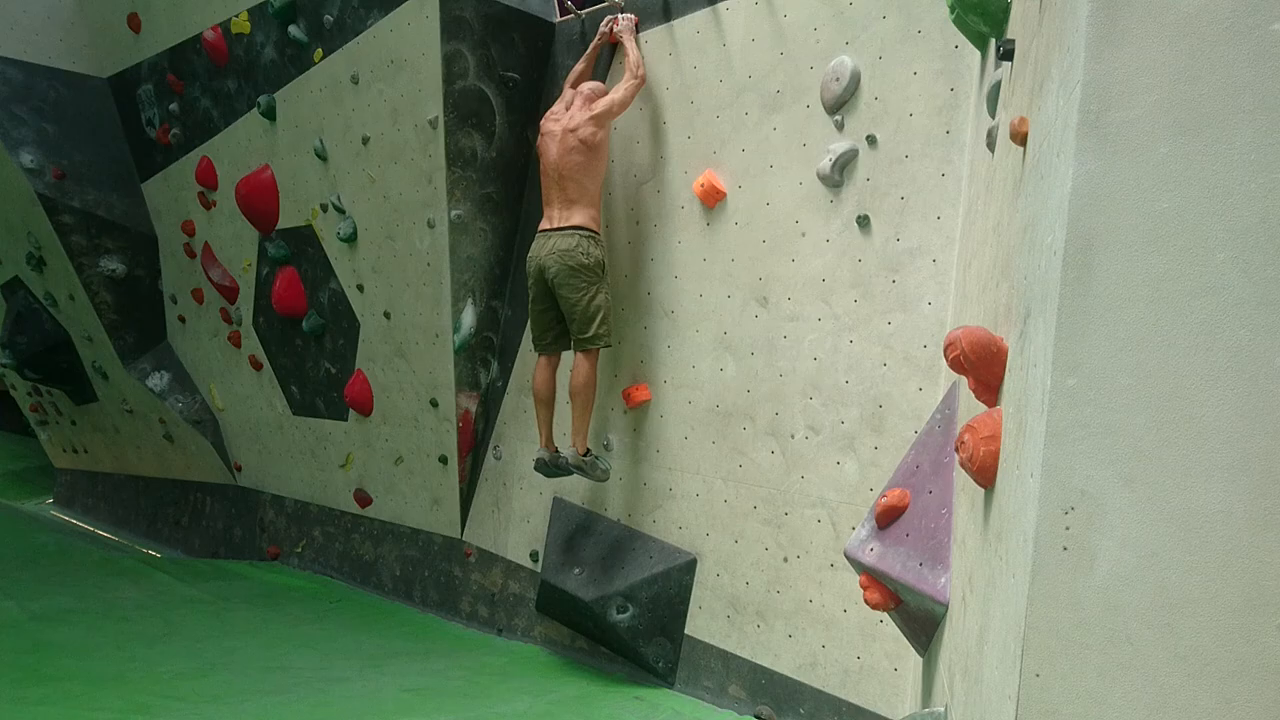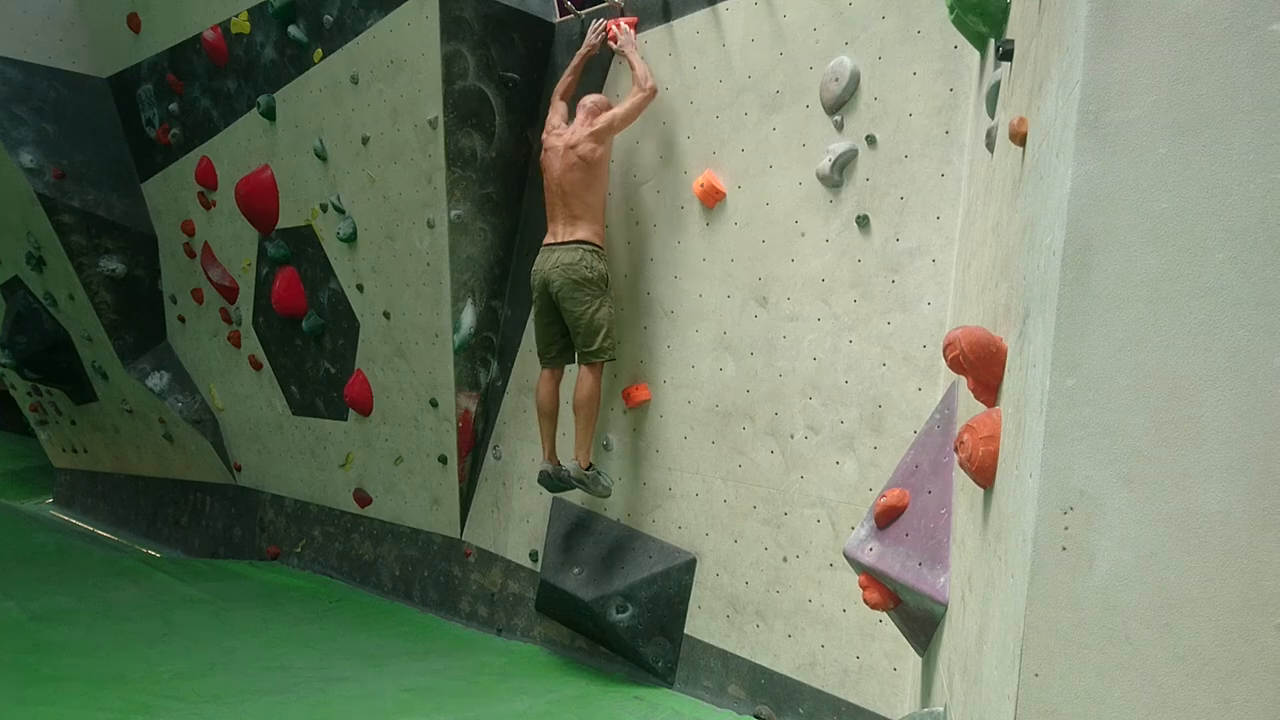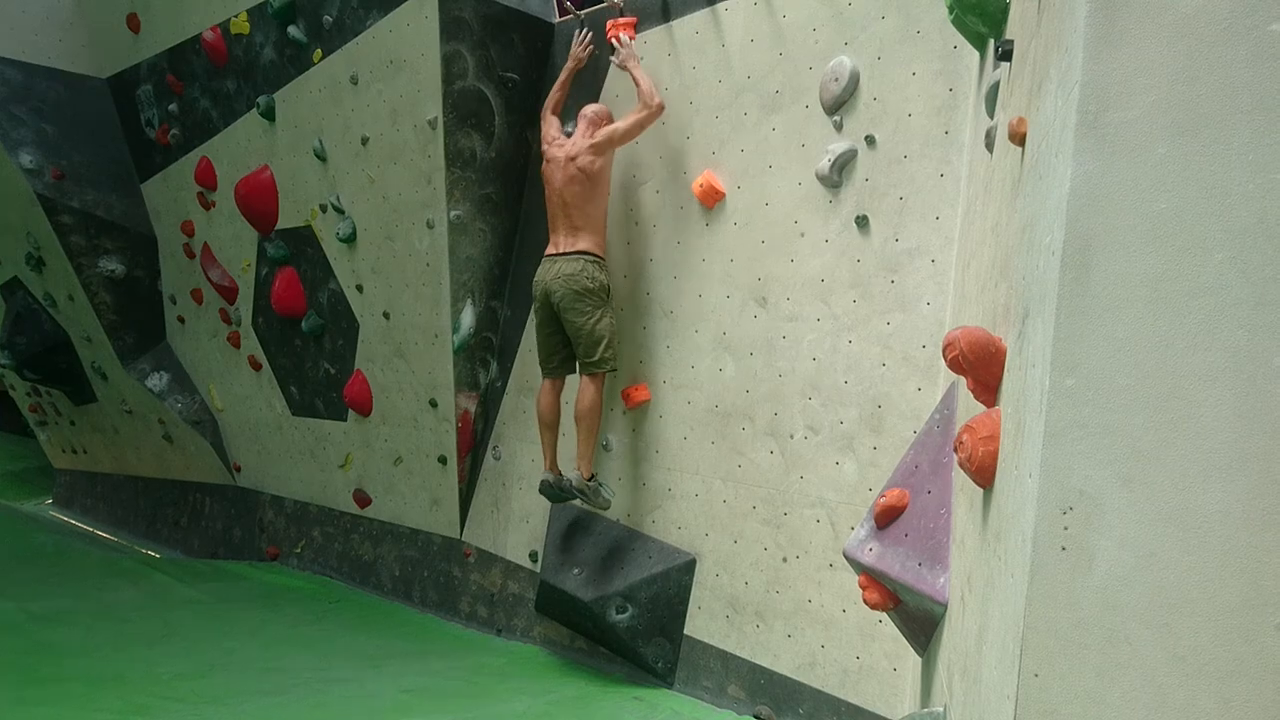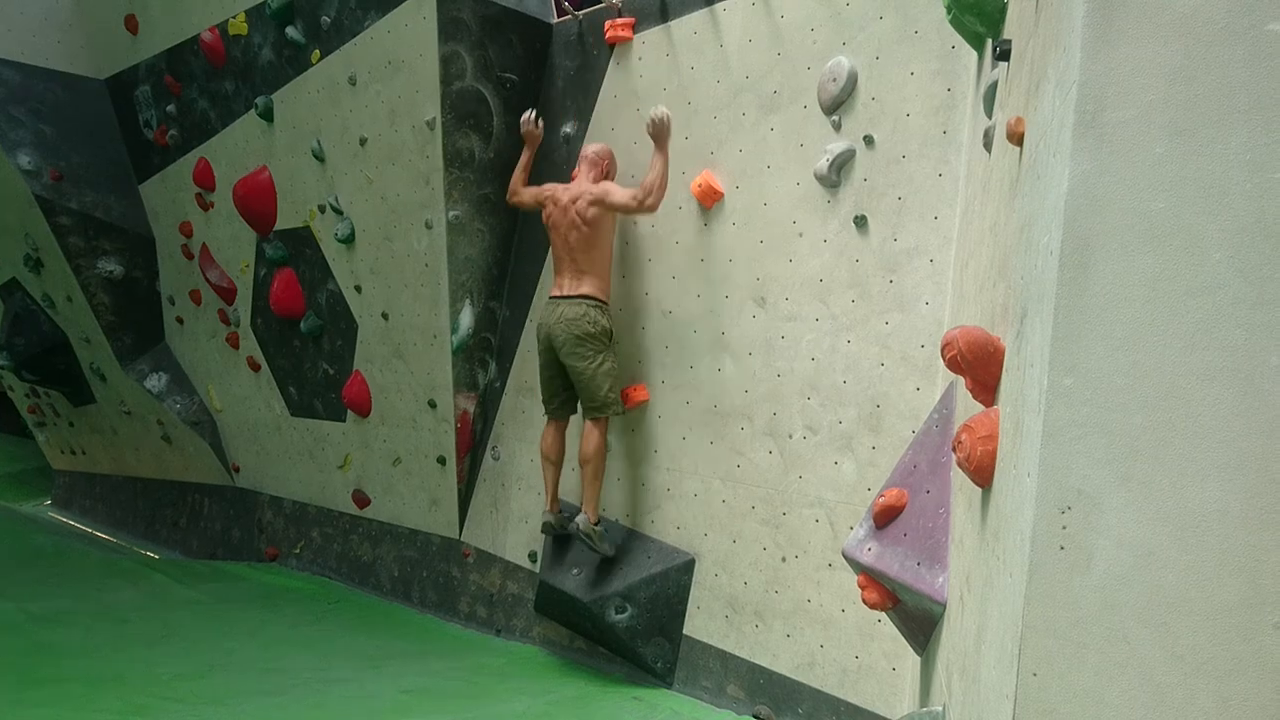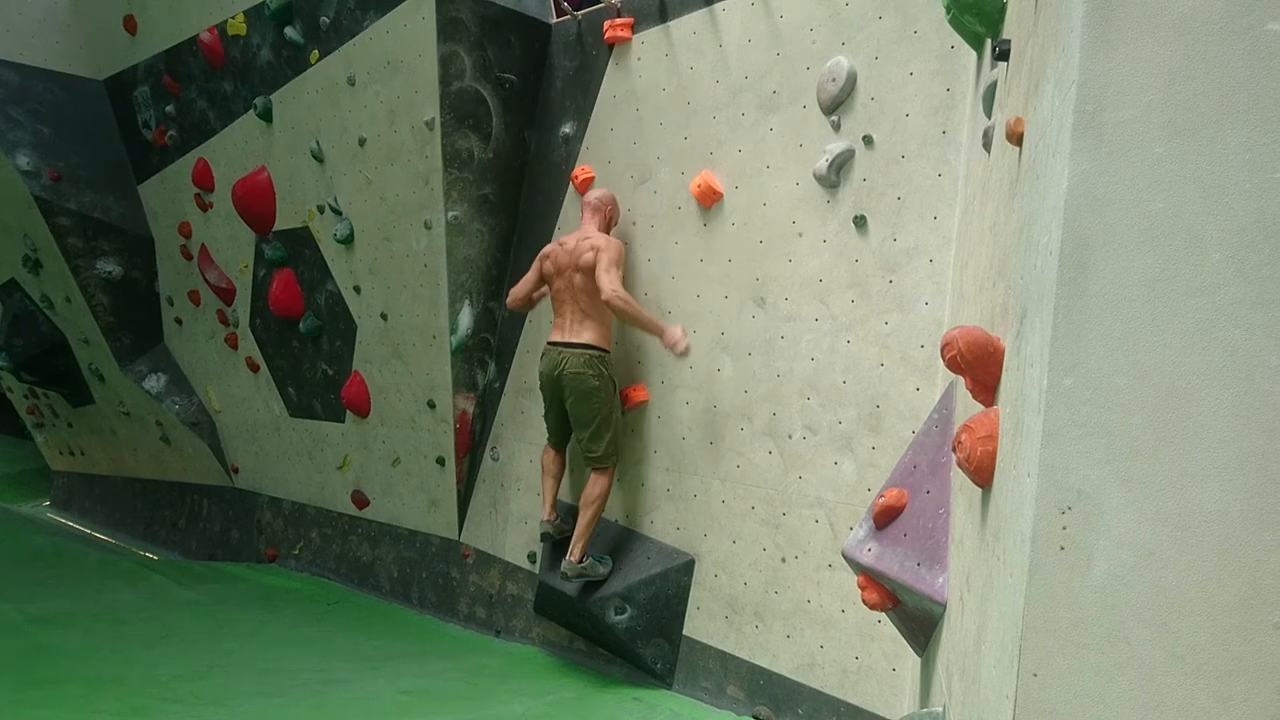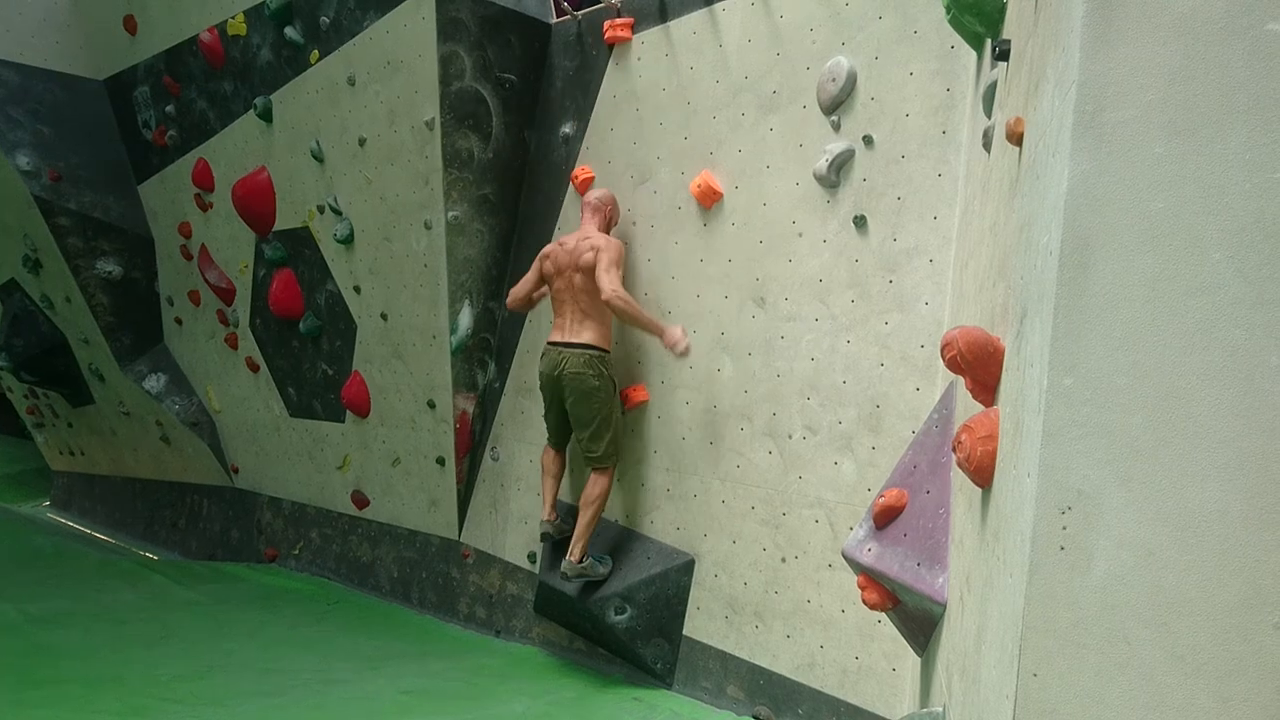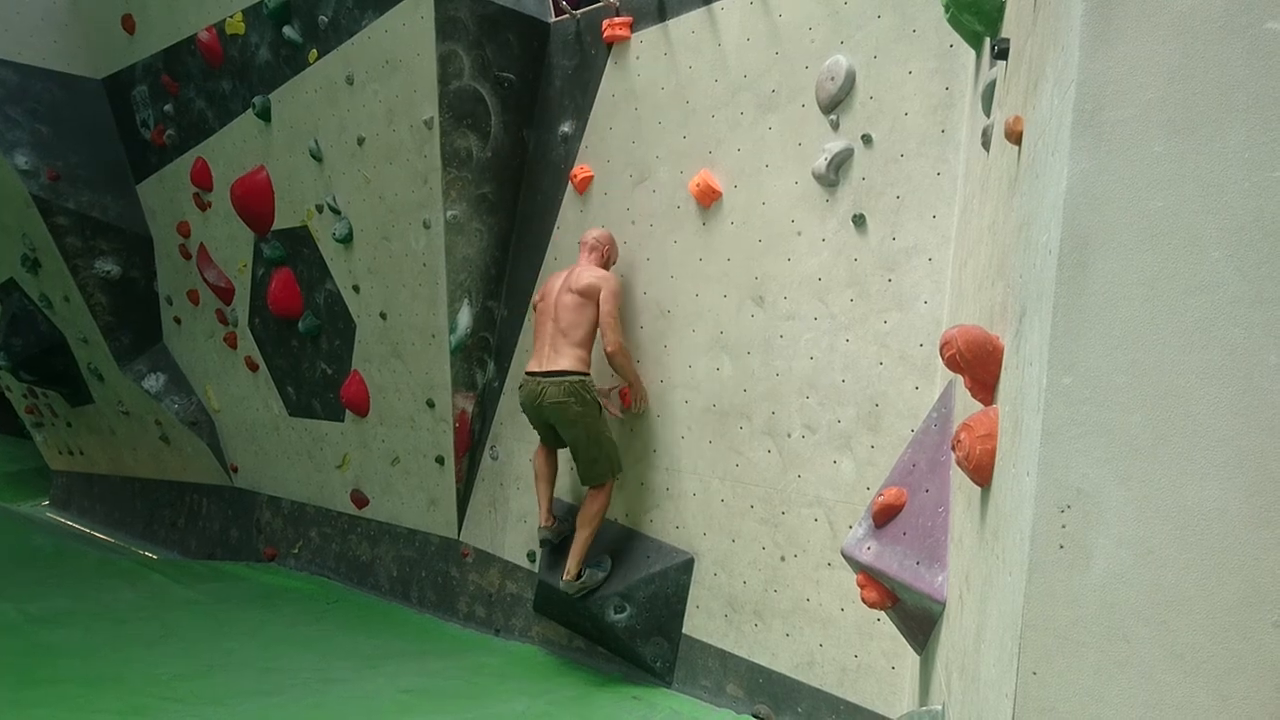
dt=0.1s
person 1, frame 1
left shoulder: (550, 123)
right shoulder: (593, 118)
left elbow: (573, 81)
right elbow: (636, 77)
left wrist: (600, 42)
right wrist: (626, 38)
left hip: (540, 248)
right hip: (576, 247)
left knee: (546, 354)
right knee: (586, 350)
left ankle: (546, 450)
right ankle: (578, 451)
person 1, frame 2
left shoulder: (551, 138)
right shoulder: (594, 134)
left elbow: (560, 93)
right elbow: (646, 89)
left wrist: (586, 50)
right wrist: (627, 48)
left hip: (544, 262)
right hip: (579, 262)
left knee: (551, 366)
right knee: (591, 363)
left ankle: (550, 463)
right ankle: (582, 464)
person 1, frame 3
left shoulder: (551, 147)
right shoulder: (596, 144)
left elbow: (550, 108)
right elbow: (651, 107)
left wrist: (572, 63)
right wrist: (632, 65)
left hip: (547, 272)
right hip: (582, 272)
left knee: (554, 377)
right knee: (593, 373)
left ankle: (551, 473)
right ankle: (582, 473)
person 1, frame 4
left shoulder: (551, 198)
right shoulder: (600, 192)
left elbow: (513, 192)
right elbow: (647, 201)
left wrist: (530, 146)
right wrist: (661, 149)
left hip: (551, 316)
right hip: (585, 317)
left knee: (557, 416)
right knee: (596, 418)
left ankle: (551, 512)
right ankle: (587, 518)
person 1, frame 5
left shoulder: (551, 251)
right shoulder: (606, 245)
left elbow: (514, 301)
right elbow: (611, 294)
right wrist: (663, 330)
left hip: (551, 357)
right hip: (587, 361)
left knee: (556, 441)
right knee: (602, 464)
left ankle: (548, 517)
right ankle: (576, 557)
person 1, frame 6
left shoulder: (550, 251)
right shoulder: (607, 245)
left elbow: (514, 302)
right elbow: (610, 294)
right wrist: (663, 330)
left hip: (551, 357)
right hip: (587, 361)
left knee: (556, 440)
right knee: (602, 464)
left ankle: (549, 516)
right ankle: (576, 557)
person 1, frame 7
left shoulder: (548, 284)
right shoulder: (604, 280)
right elbow: (613, 347)
right wrist: (636, 385)
left hip: (529, 385)
right hip: (567, 386)
left knee: (547, 442)
right knee: (601, 480)
left ankle: (547, 524)
right ankle: (574, 574)
